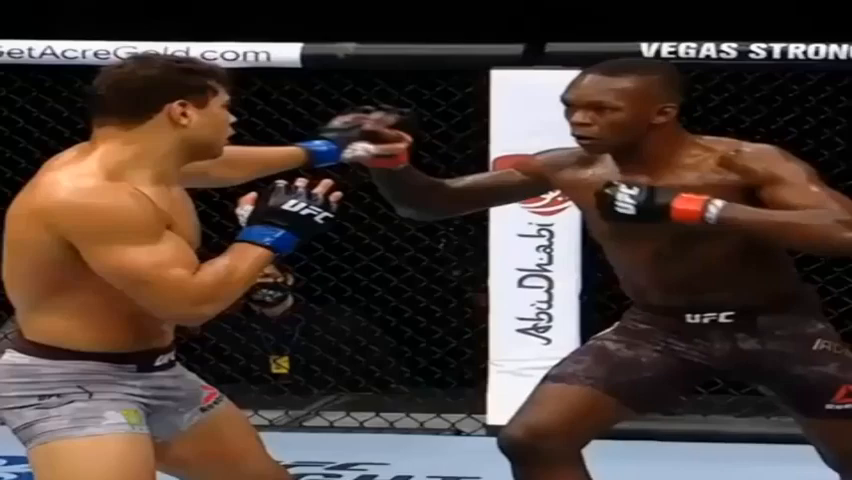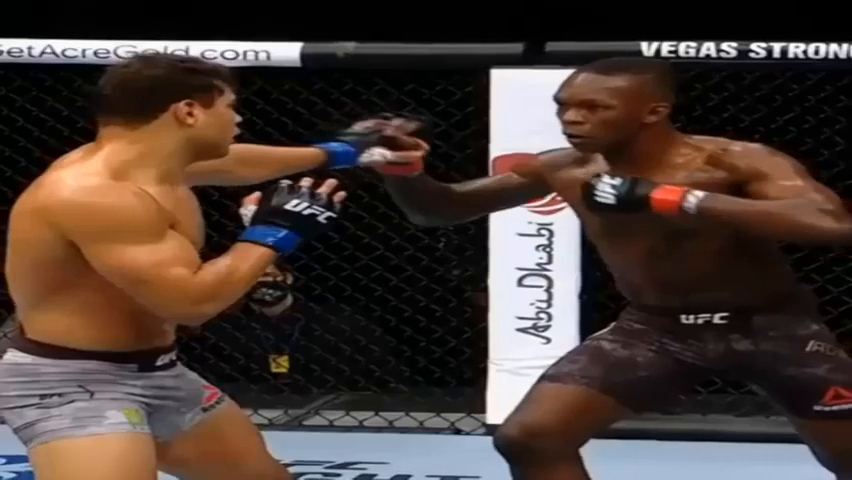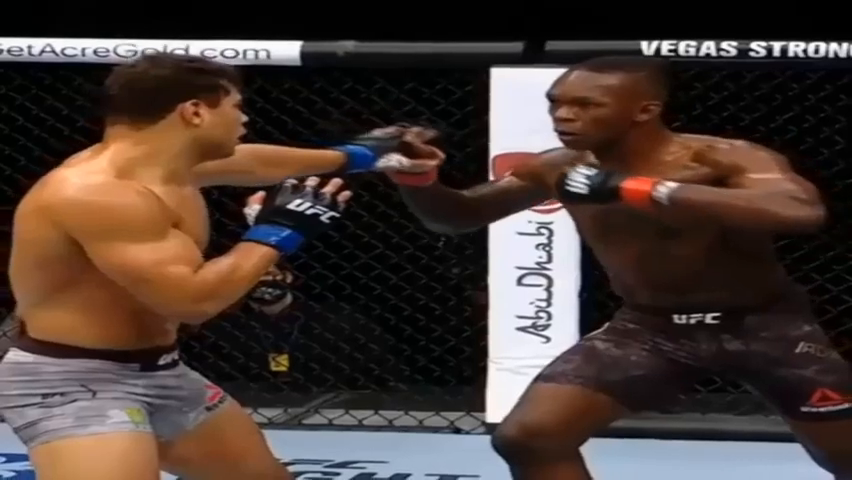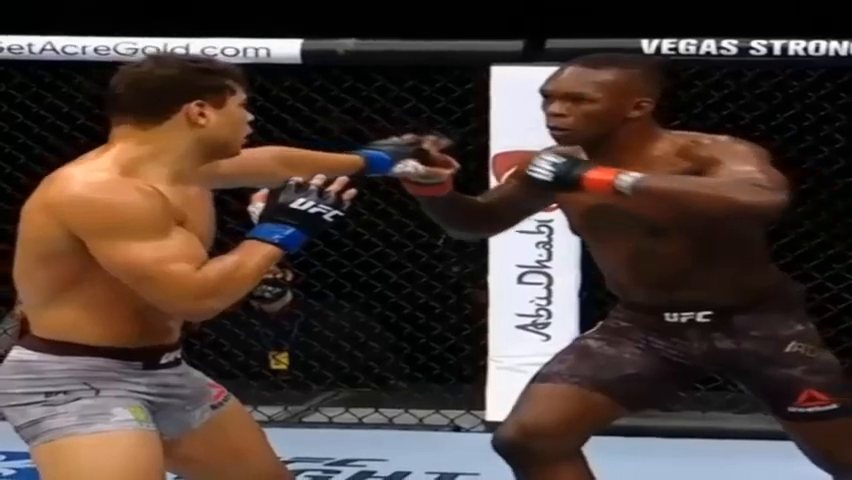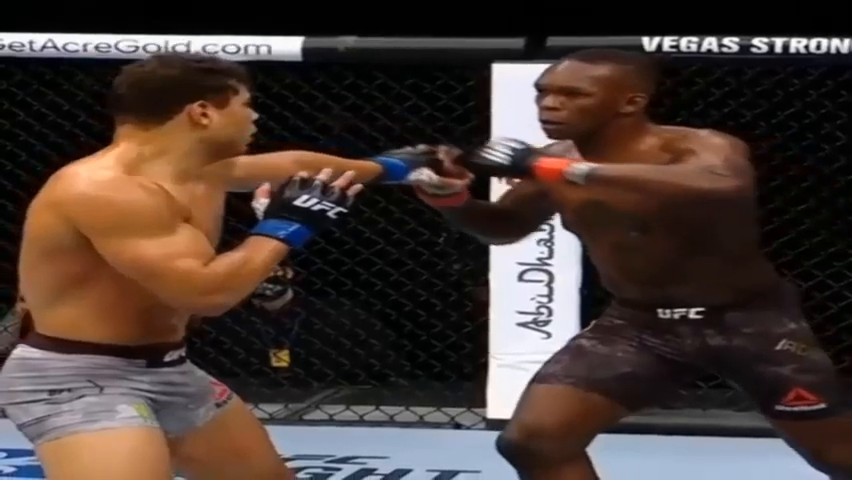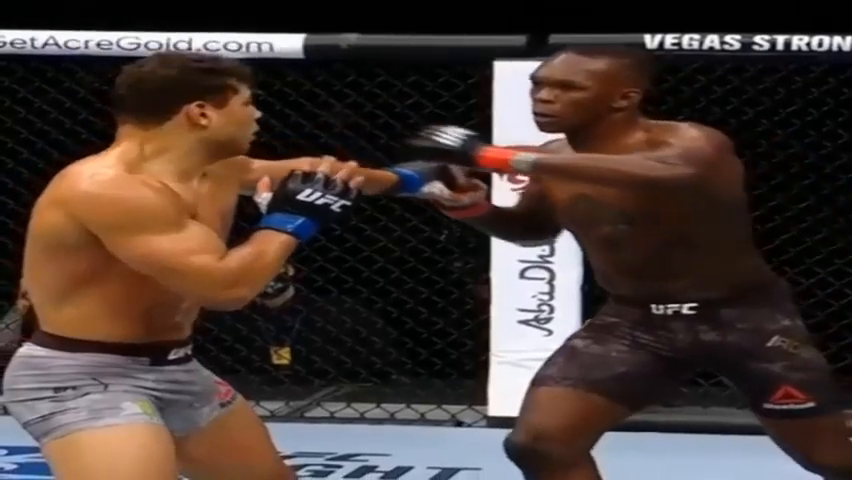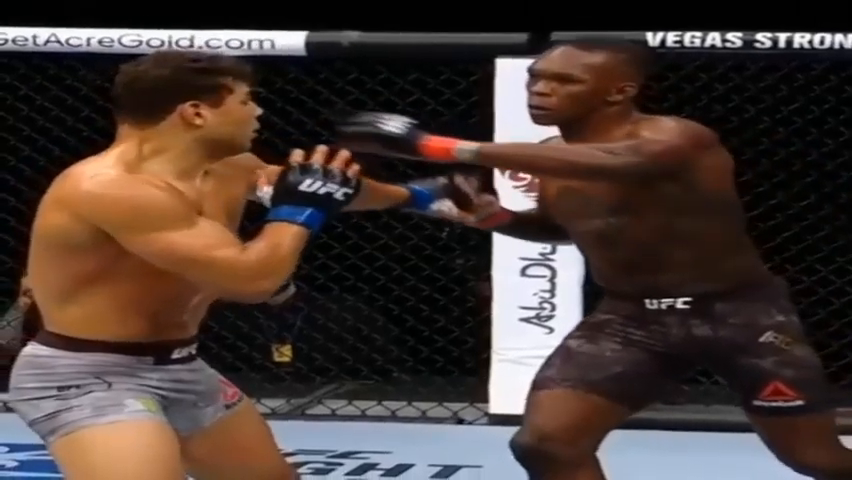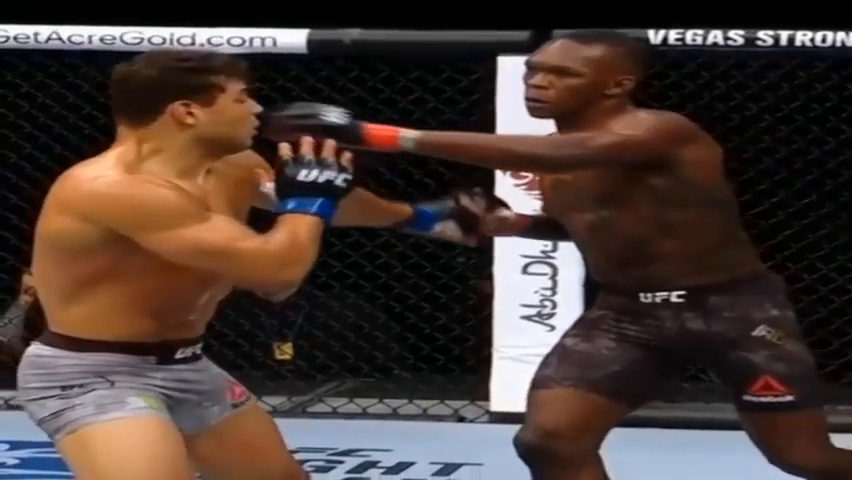
dt=0.4s
person 1, frame 1
left shoulder: (748, 164)
right shoulder: (569, 170)
right elbow: (432, 204)
left wrist: (690, 207)
right wrist: (388, 162)
right hip: (656, 326)
right knee: (530, 439)
person 1, frame 2
left shoulder: (738, 162)
right shoulder: (562, 171)
right elbow: (441, 210)
left wrist: (668, 197)
right wrist: (401, 171)
right hip: (652, 326)
right knee: (527, 438)
person 1, frame 3
left shoulder: (727, 158)
right shoulder: (559, 169)
left elbow: (804, 211)
right elbow: (456, 217)
left wrist: (639, 188)
right wrist: (416, 178)
left hip: (762, 323)
right hip: (645, 326)
right knee: (526, 438)
person 1, frame 4
left shoulder: (713, 153)
right shoulder: (558, 166)
left elbow: (767, 197)
right elbow: (476, 223)
left wrist: (604, 178)
right wrist: (431, 187)
left hip: (756, 321)
right hip: (640, 325)
right knee: (526, 438)
person 1, frame 5
left shoulder: (703, 148)
right shoulder: (555, 161)
left elbow: (723, 184)
right elbow: (501, 228)
left wrist: (556, 169)
right wrist: (447, 194)
left hip: (748, 318)
right hip: (634, 322)
right knee: (531, 441)
person 1, frame 6
left shoulder: (692, 143)
right shoulder: (554, 161)
left elbow: (673, 174)
right elbow: (535, 229)
left wrist: (499, 157)
right wrist: (469, 206)
left hip: (743, 314)
right hip: (630, 319)
right knee: (538, 442)
person 1, frame 7
left shoulder: (677, 137)
right shoulder: (554, 156)
left elbow: (617, 163)
left wrist: (435, 145)
right wrist: (491, 215)
left hip: (738, 310)
right hip: (626, 317)
person 1, frame 8
left shoulder: (663, 132)
right shoulder: (557, 154)
left elbow: (559, 155)
left wrist: (383, 135)
right wrist: (511, 223)
left hip: (732, 305)
right hip: (623, 312)
person 2, frame 1
left shoulder: (144, 162)
right shoulder: (86, 196)
left elbow: (217, 164)
right elbow: (190, 303)
left wrist: (316, 151)
right wrist: (270, 235)
left hip: (155, 374)
right hip: (68, 385)
person 2, frame 2
left shoulder: (155, 162)
right shoulder: (92, 195)
left elbow: (231, 163)
right elbow: (192, 302)
left wrist: (333, 153)
right wrist: (273, 233)
left hip: (158, 373)
right hip: (69, 384)
person 2, frame 3
left shoulder: (168, 163)
right shoulder: (95, 194)
left elbow: (251, 162)
right elbow: (193, 300)
left wrist: (352, 157)
right wrist: (276, 233)
left hip: (159, 373)
right hip: (70, 383)
person 2, frame 4
left shoulder: (185, 166)
right shoulder: (99, 192)
left elbow: (271, 162)
right elbow: (198, 297)
left wrist: (370, 161)
right wrist: (281, 230)
left hip: (163, 372)
right hip: (73, 383)
person 2, frame 5
left shoulder: (202, 168)
right shoulder: (104, 191)
left elbow: (290, 164)
right elbow: (208, 292)
left wrist: (386, 168)
right wrist: (286, 225)
left hip: (167, 371)
right hip: (76, 380)
person 2, frame 6
left shoulder: (217, 168)
right shoulder: (107, 190)
left elbow: (300, 170)
right elbow: (227, 286)
left wrist: (401, 181)
right wrist: (292, 219)
left hip: (174, 369)
right hip: (81, 379)
person 2, frame 7
left shoulder: (226, 169)
right shoulder: (109, 189)
left elbow: (326, 184)
right elbow: (251, 278)
left wrist: (414, 195)
right wrist: (300, 209)
left hip: (179, 367)
right hip: (86, 377)
person 2, frame 8
left shoulder: (231, 169)
right shoulder: (110, 190)
left elbow: (333, 202)
right elbow: (277, 268)
left wrist: (418, 216)
right wrist: (309, 199)
left hip: (185, 367)
right hip: (92, 375)
